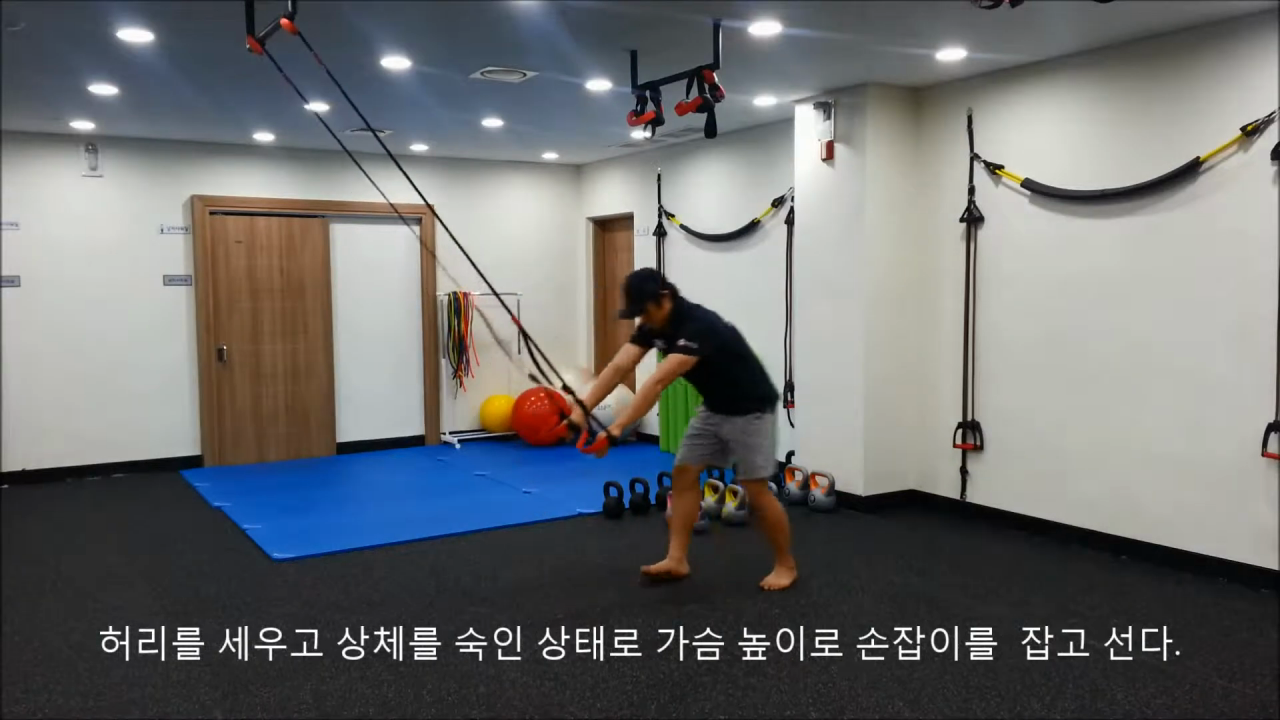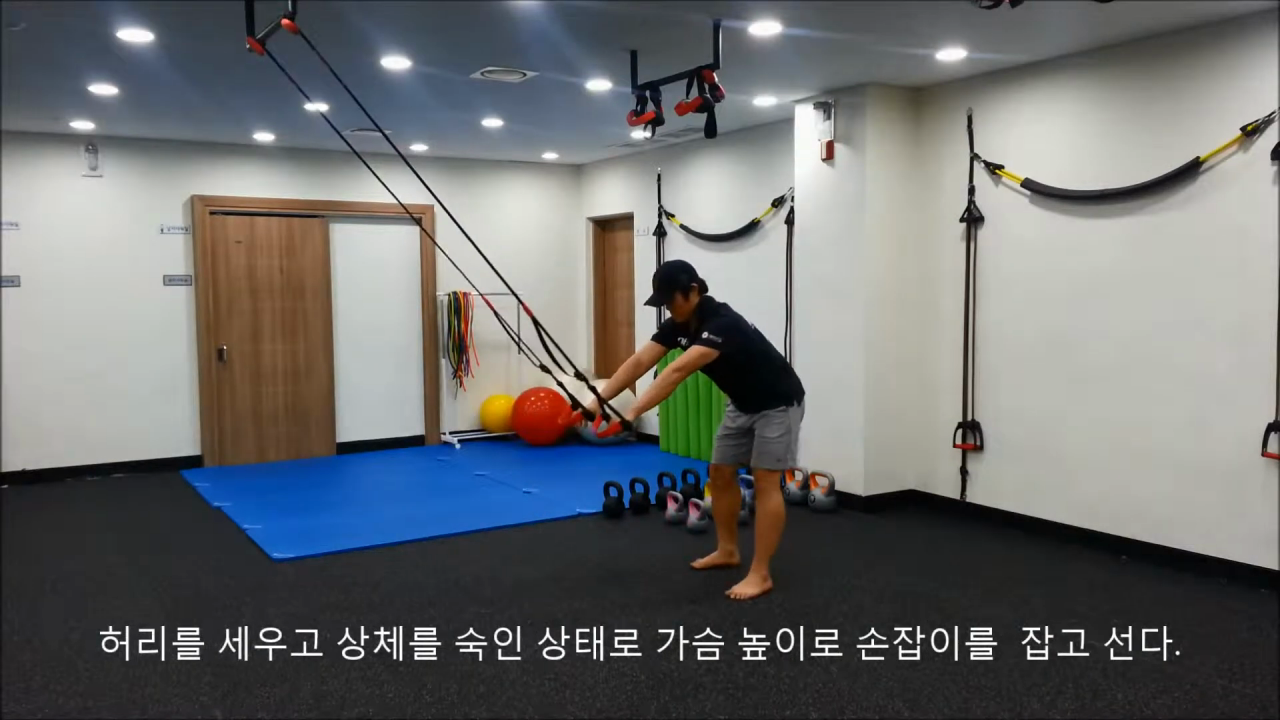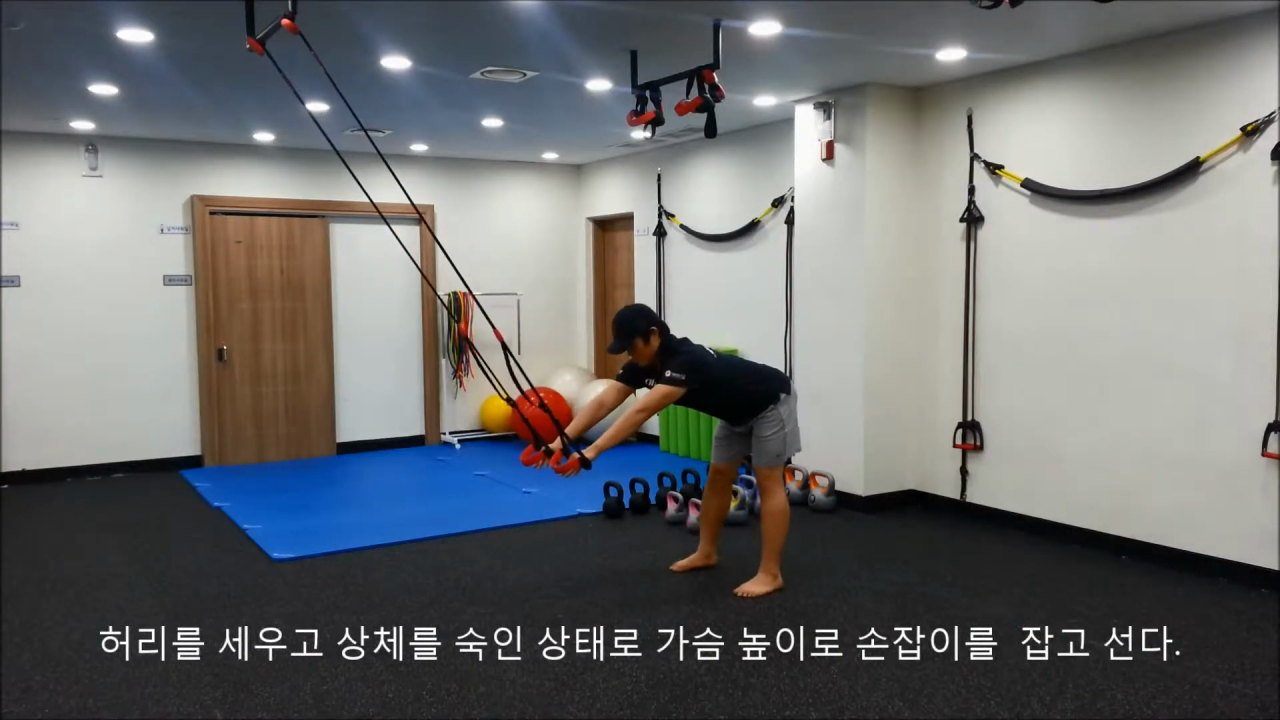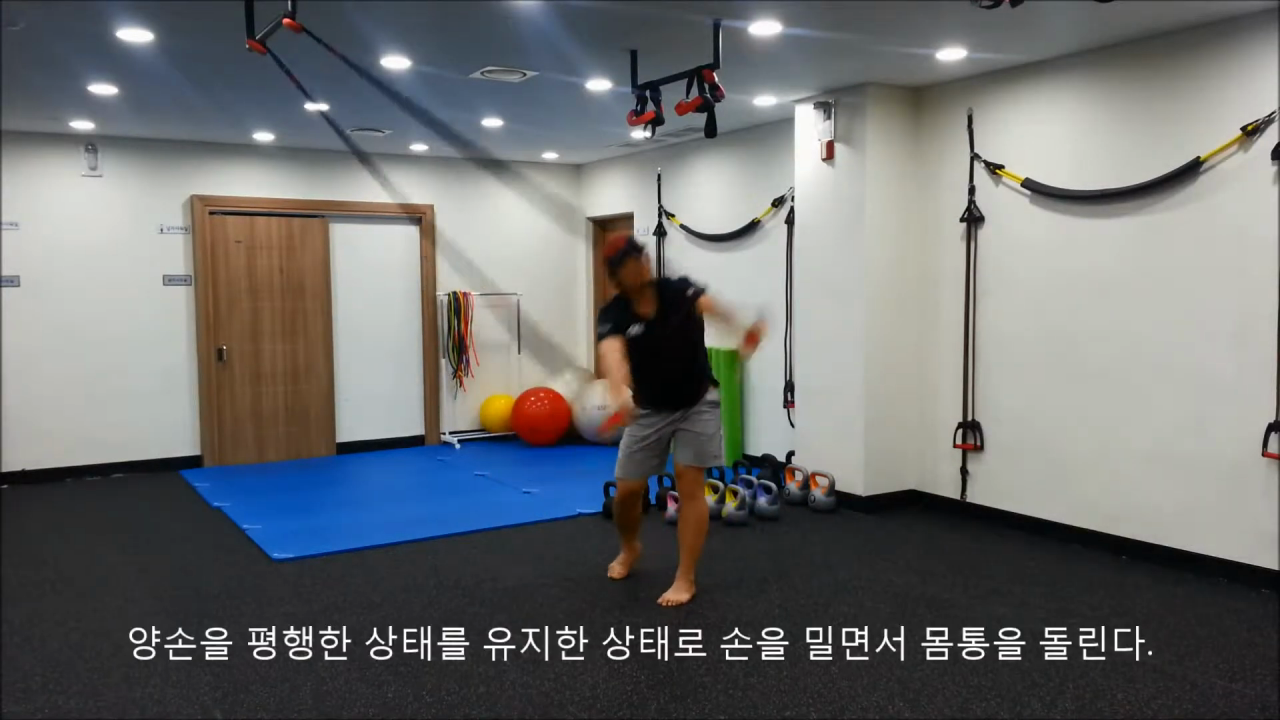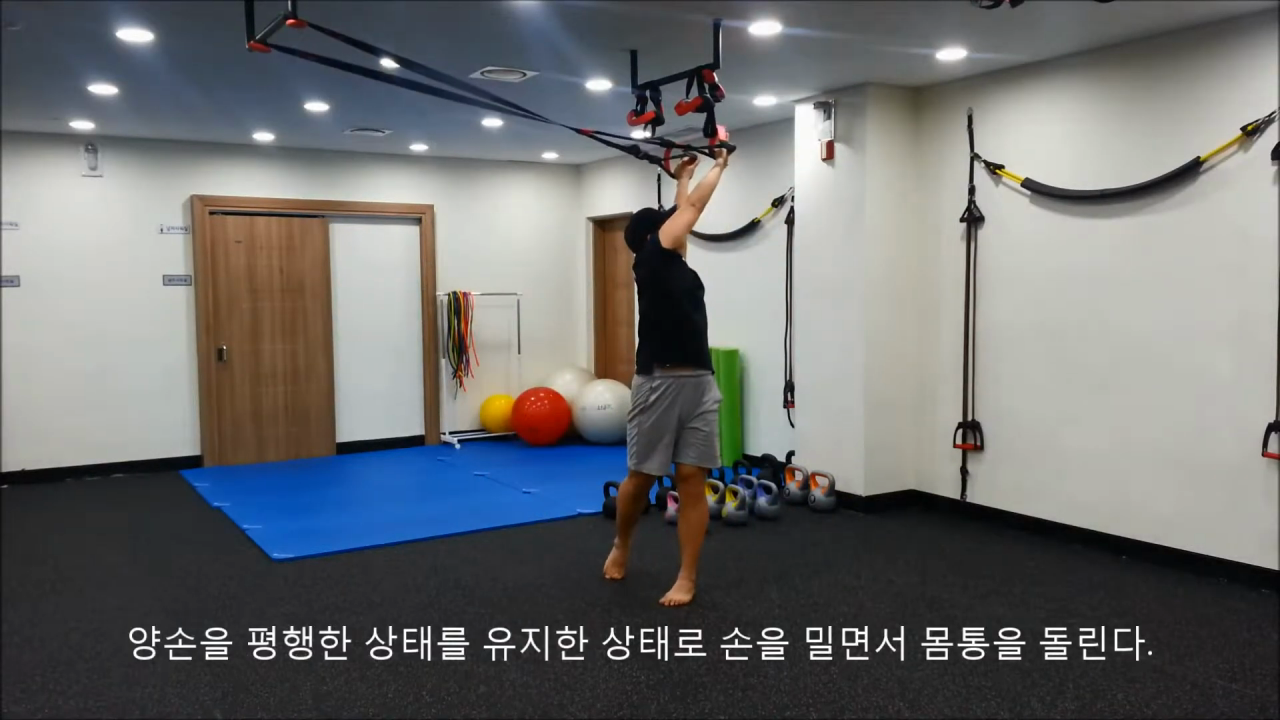
dt=1s
person 1, frame 1
left shoulder: (699, 326)
right shoulder: (654, 326)
left elbow: (658, 382)
right elbow: (619, 367)
left wrist: (617, 428)
right wrist: (581, 409)
left hip: (750, 409)
right hip: (714, 407)
left knee: (755, 491)
right knee: (684, 473)
left ankle: (785, 564)
right ankle: (676, 559)
person 1, frame 2
left shoulder: (722, 323)
right shoulder: (678, 325)
left elbow: (678, 372)
right elbow: (639, 363)
left wrist: (634, 412)
right wrist: (600, 400)
left hip: (778, 404)
right hip: (742, 404)
left knee: (765, 482)
right knee: (721, 475)
left ankle: (760, 574)
right ankle: (727, 551)
person 1, frame 3
left shoulder: (686, 360)
right shoulder: (643, 365)
left elbow: (642, 412)
right elbow: (603, 403)
left wrist: (593, 451)
right wrist: (561, 441)
left hip: (771, 402)
right hip: (737, 411)
left knee: (767, 481)
right knee: (719, 476)
left ankle: (770, 574)
right ankle: (706, 553)
person 1, frame 4
left shoulder: (679, 291)
right shoulder: (614, 314)
left elbow: (712, 307)
right elbow: (613, 358)
left wrist: (744, 329)
right wrist: (621, 399)
left hip: (697, 402)
right hip: (649, 409)
left knee: (690, 485)
right knee: (627, 489)
left ankle: (685, 579)
right ankle: (629, 547)
person 1, frame 5
left shoulder: (674, 263)
right shoulder: (650, 258)
left elbow: (686, 212)
right elbow: (690, 209)
left wrist: (683, 176)
right wrist: (718, 165)
left hip: (700, 384)
right hip: (659, 383)
left knee: (692, 481)
right knee: (641, 475)
left ankle: (687, 578)
right ankle: (620, 547)
